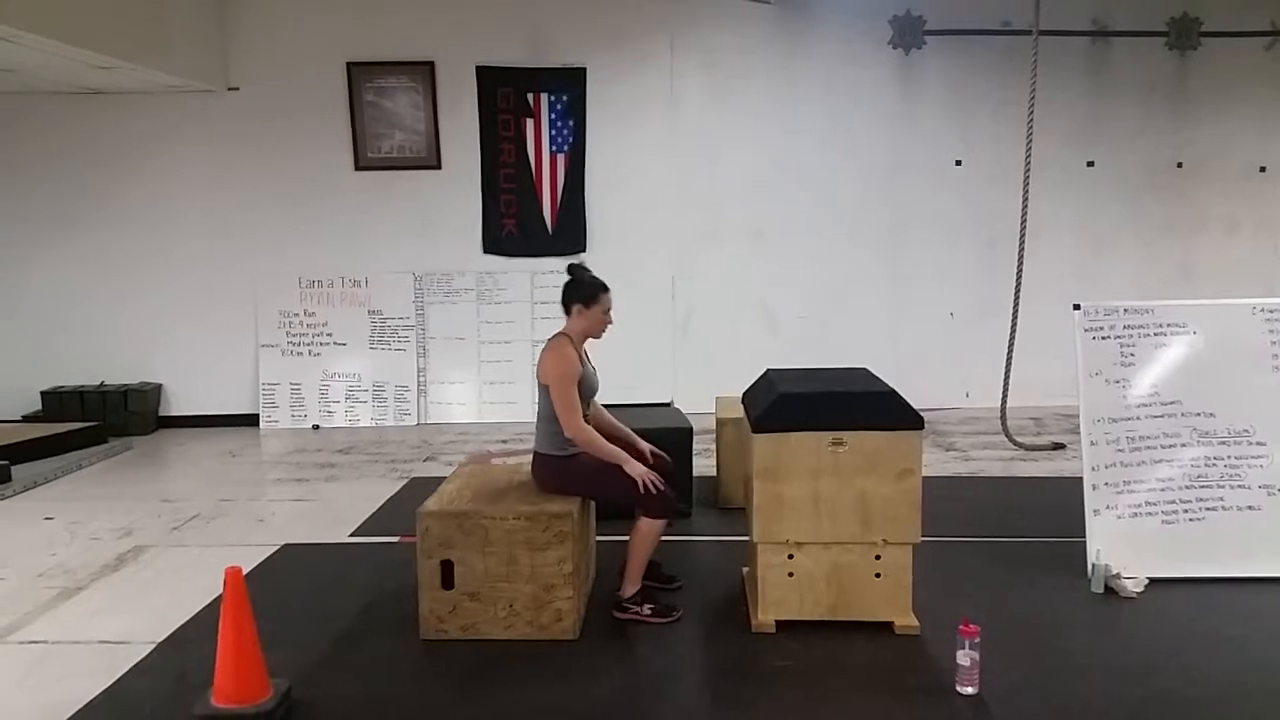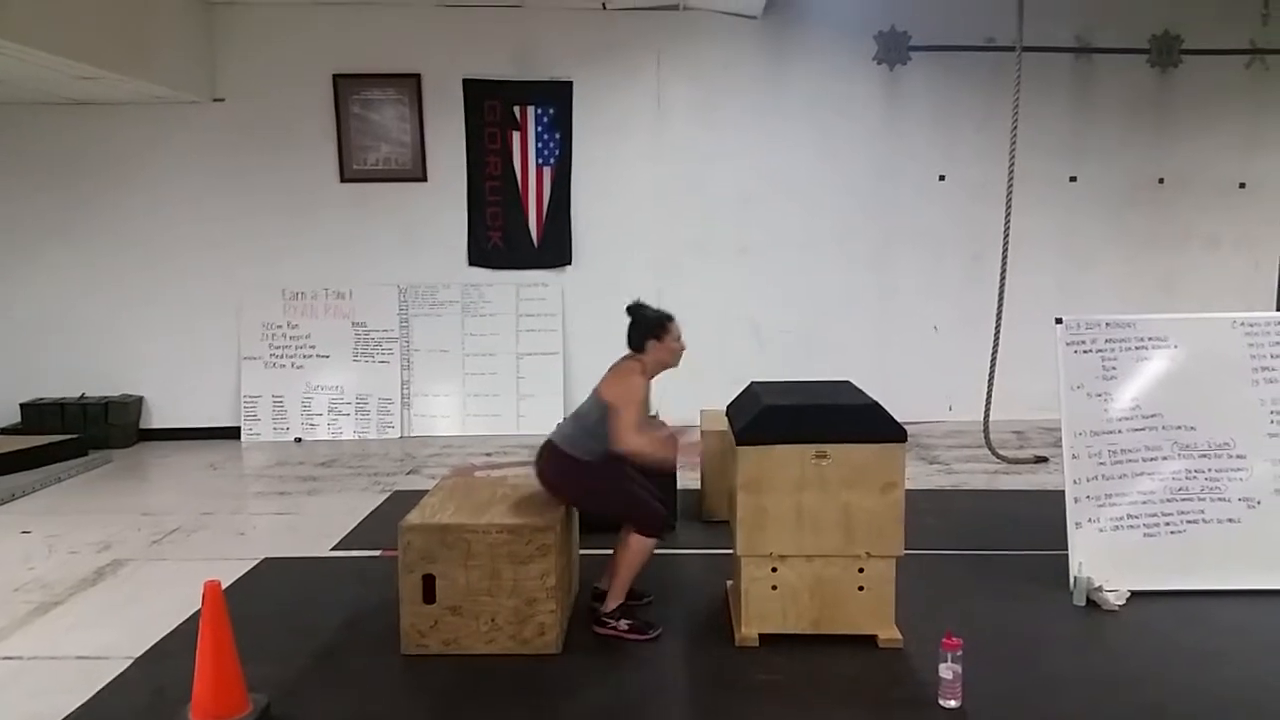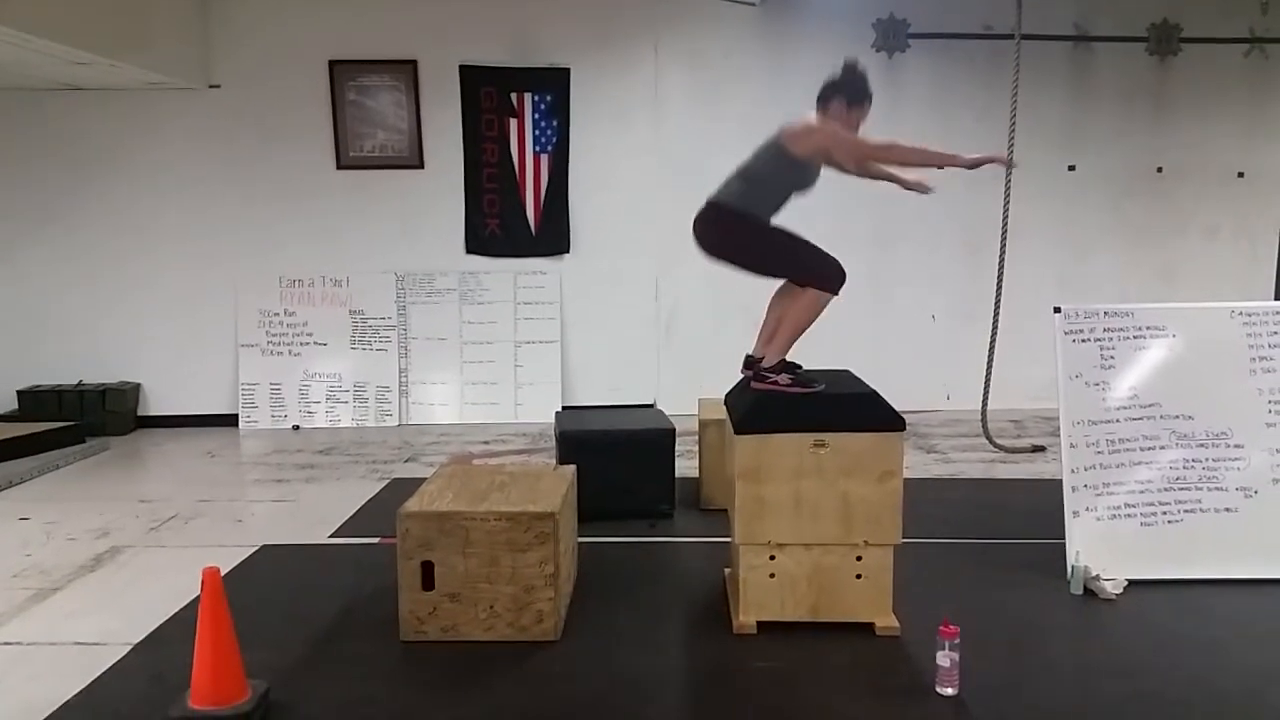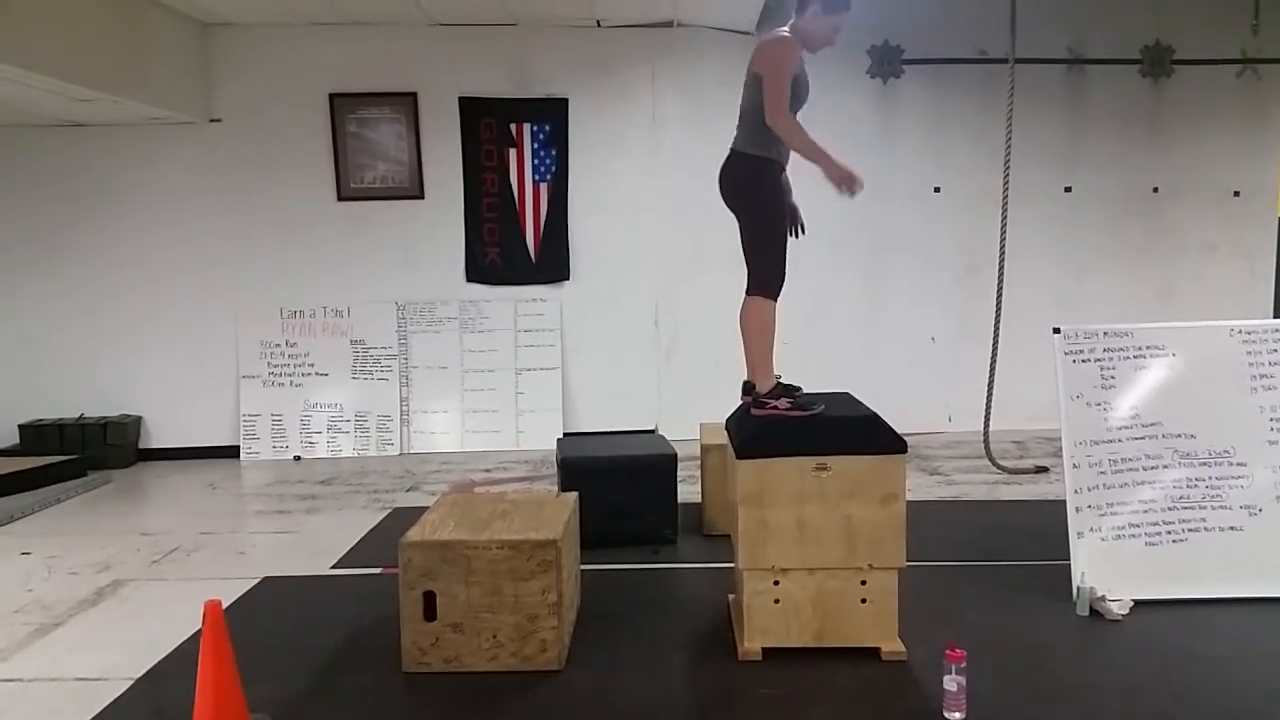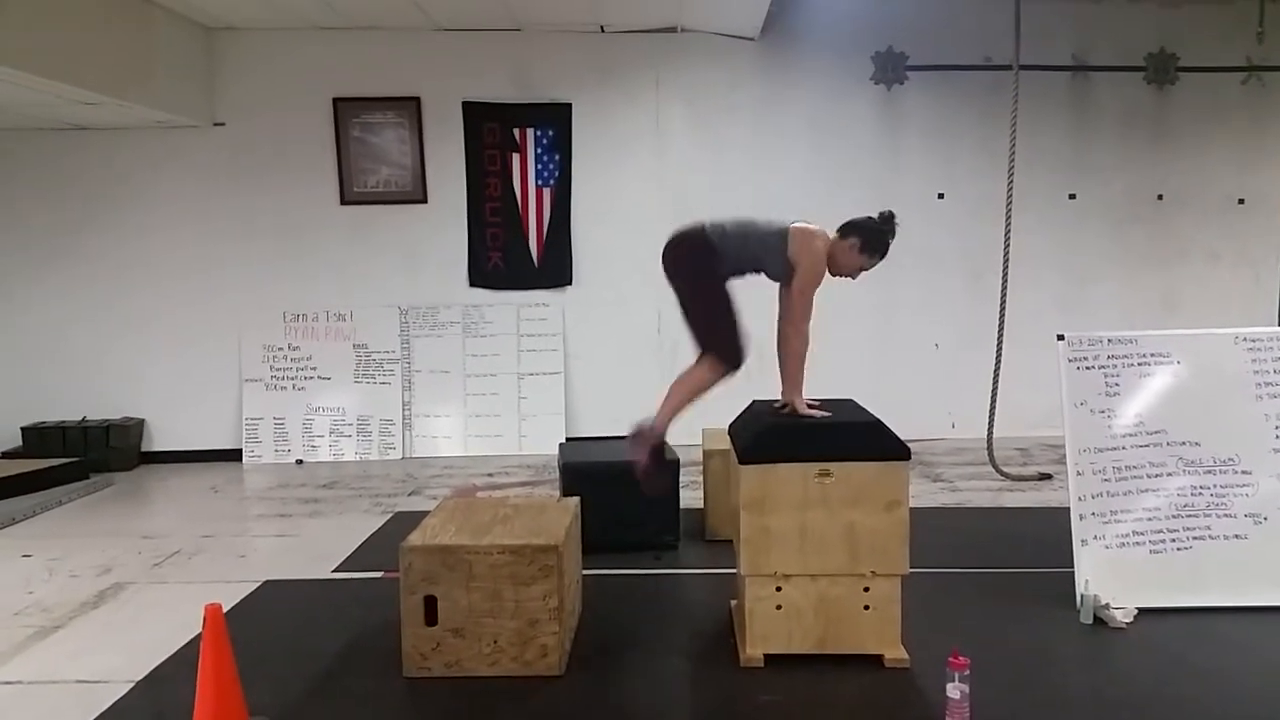
dt=1s
person 1, frame 1
left shoulder: (574, 346)
right shoulder: (561, 354)
left elbow: (590, 408)
right elbow: (574, 429)
left wrist: (635, 441)
right wrist: (626, 461)
left hip: (571, 454)
right hip: (558, 463)
left knee: (660, 469)
right knee: (659, 499)
left ankle: (641, 564)
right ankle: (629, 598)
person 1, frame 2
left shoulder: (634, 370)
right shoulder: (633, 380)
right elbow: (629, 442)
left wrist: (663, 433)
right wrist: (672, 454)
left hip: (575, 457)
right hip: (564, 465)
left knee: (649, 502)
right knee: (653, 519)
left ankle: (608, 587)
right ankle: (612, 613)
person 1, frame 3
left shoulder: (814, 135)
right shoulder: (820, 133)
left elbow: (854, 162)
right elbow: (884, 151)
left wrist: (902, 181)
right wrist: (962, 160)
left hip: (729, 223)
right hip: (724, 226)
left knee: (808, 274)
right knee: (828, 276)
left ankle: (761, 358)
right ankle: (768, 366)
person 1, frame 4
left shoulder: (786, 51)
right shoulder: (781, 46)
right elbow: (777, 118)
left wrist: (786, 195)
right wrist: (829, 164)
left hip: (756, 174)
right hip: (753, 174)
left knee: (763, 282)
right knee: (767, 281)
left ankle: (758, 382)
right ankle: (765, 391)
person 1, frame 5
left shoulder: (808, 249)
right shoulder: (814, 250)
left elbow: (787, 324)
right elbow: (796, 329)
left wrist: (790, 392)
right wrist: (796, 396)
left hip: (693, 253)
right hip: (694, 255)
left knee: (721, 354)
right knee: (724, 355)
left ankle: (655, 430)
right ankle: (652, 433)
